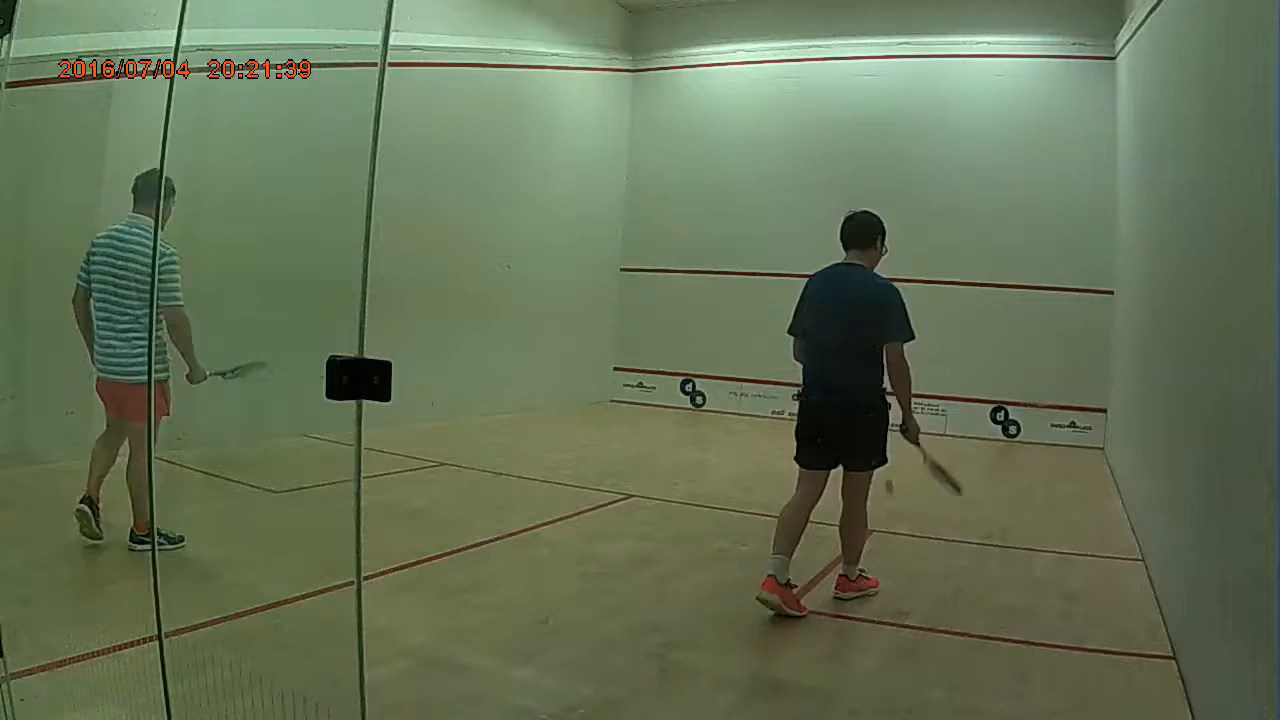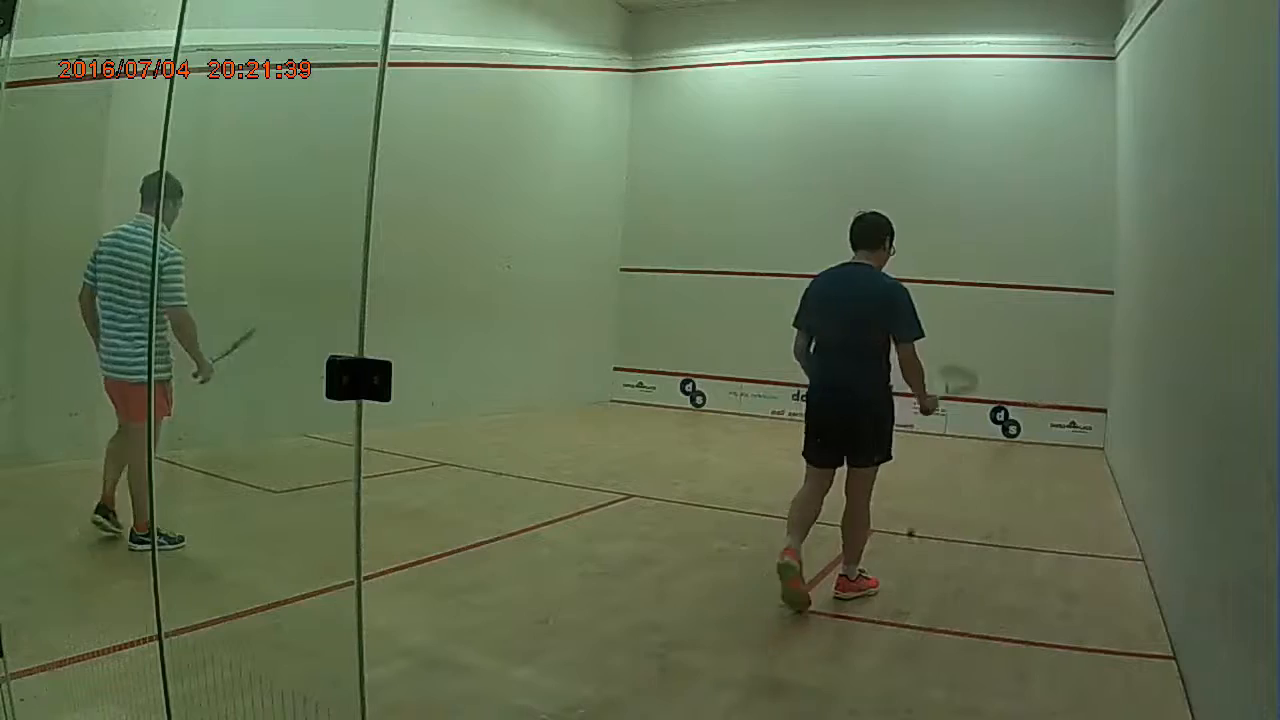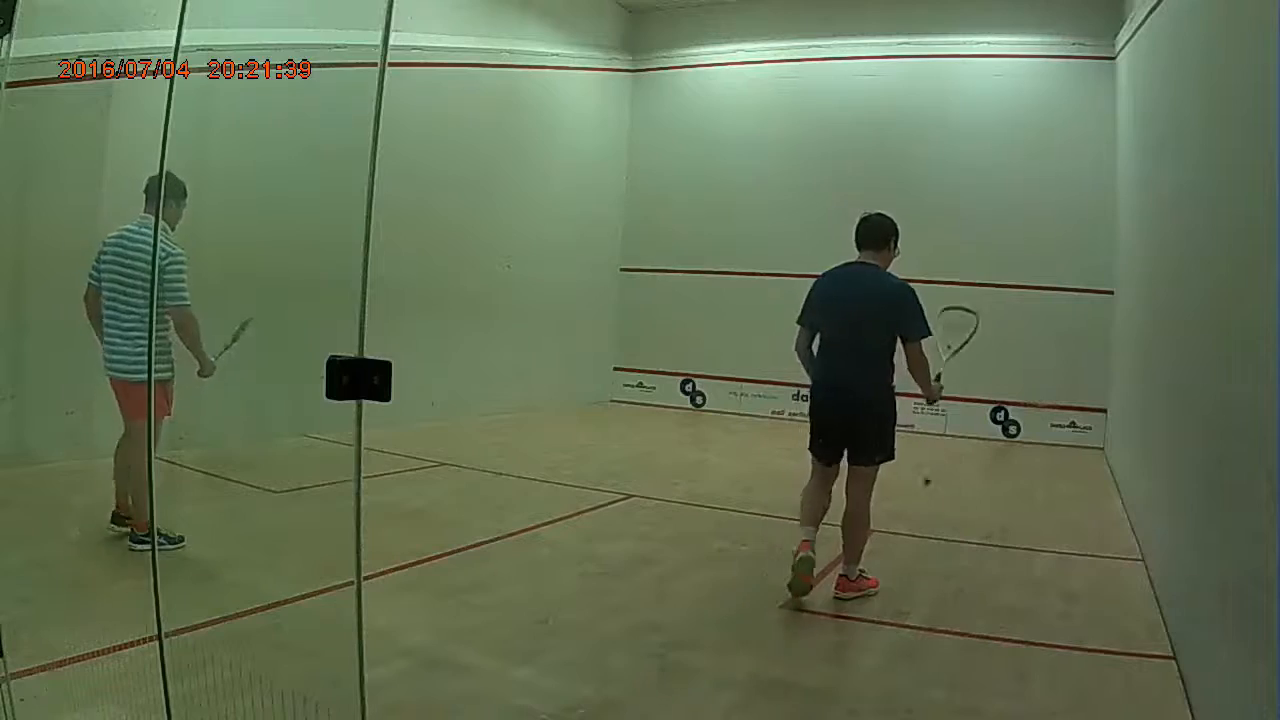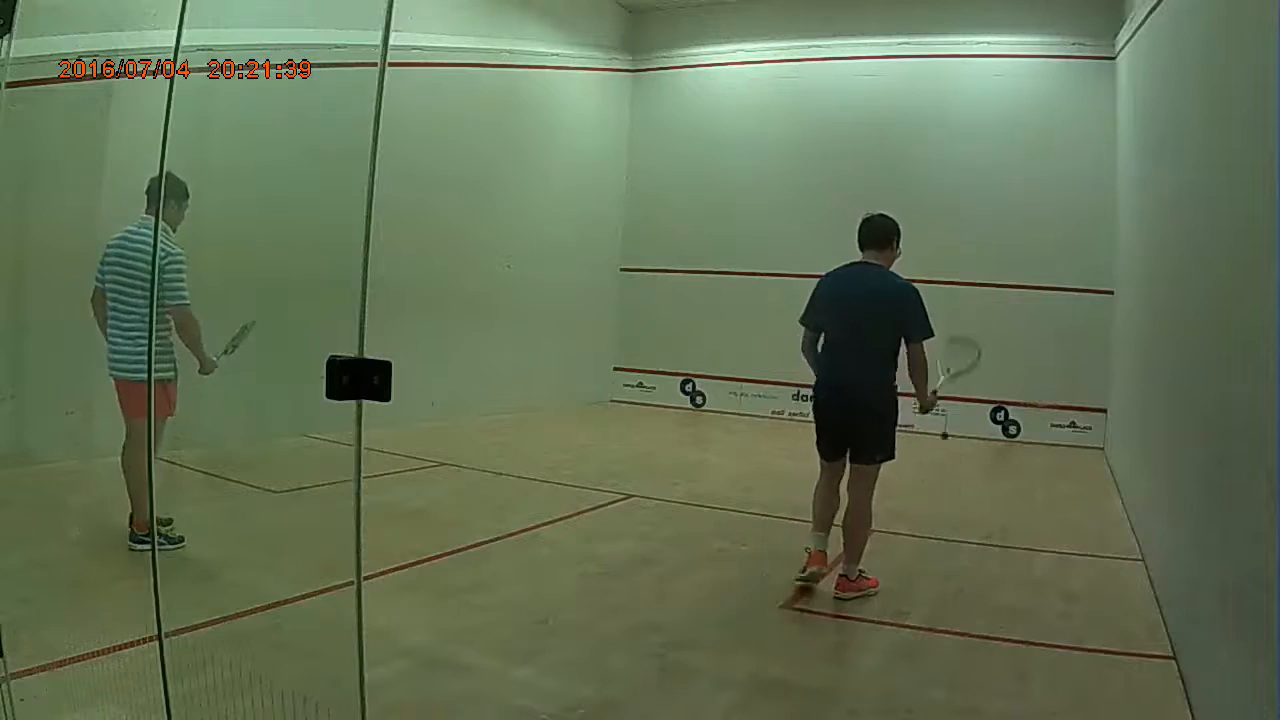
dt=0.1s
person 1, frame 1
left shoulder: (814, 285)
right shoulder: (883, 292)
left elbow: (798, 350)
right elbow: (895, 362)
right wrist: (908, 415)
left hip: (815, 403)
right hip: (862, 407)
left knee: (806, 492)
right knee: (855, 498)
left ankle: (776, 577)
right ankle: (849, 577)
person 1, frame 2
left shoulder: (821, 283)
right shoulder: (891, 291)
left elbow: (800, 348)
right elbow: (907, 358)
right wrist: (923, 398)
left hip: (822, 400)
right hip: (867, 404)
left knee: (814, 484)
right knee: (858, 494)
left ankle: (791, 552)
right ankle: (850, 577)
person 1, frame 3
left shoulder: (826, 282)
right shoulder: (898, 292)
left elbow: (802, 345)
right elbow: (914, 356)
right wrist: (929, 389)
left hip: (825, 398)
right hip: (871, 403)
left knee: (820, 478)
right knee: (859, 490)
left ankle: (806, 545)
right ankle: (850, 576)
person 1, frame 4
left shoulder: (829, 282)
right shoulder: (902, 292)
left elbow: (807, 345)
right elbow: (916, 357)
right wrist: (923, 396)
left hip: (829, 397)
right hip: (873, 402)
left knee: (829, 477)
right knee: (861, 490)
left ankle: (817, 551)
right ankle: (850, 576)
person 2, frame 1
left shoulder: (101, 241)
right shoulder: (161, 252)
left elbow: (79, 300)
right elbow: (174, 317)
left wrist: (92, 345)
right wrist: (193, 363)
left hip: (107, 362)
right hip: (142, 365)
left knee: (114, 432)
right knee: (141, 445)
left ankle: (90, 498)
right ankle: (142, 530)
person 2, frame 2
left shoulder: (108, 241)
right shoulder: (166, 252)
left elbow: (86, 298)
right elbow: (178, 317)
right wrist: (201, 361)
left hip: (113, 360)
right hip: (146, 364)
left knee: (126, 431)
right knee: (142, 444)
left ankle: (106, 504)
right ankle: (143, 530)
person 2, frame 3
left shoulder: (112, 241)
right shoulder: (168, 252)
left elbow: (92, 298)
right elbow: (181, 316)
right wrist: (202, 358)
left hip: (117, 360)
right hip: (149, 364)
left knee: (130, 437)
right knee: (142, 443)
left ankle: (122, 510)
right ankle: (142, 530)
person 2, frame 4
left shoulder: (116, 243)
right shoulder: (168, 252)
left elbow: (98, 300)
right elbow: (180, 316)
right wrist: (203, 357)
left hip: (121, 360)
right hip: (151, 364)
left knee: (134, 438)
right knee: (144, 444)
left ankle: (142, 514)
right ankle: (142, 530)
